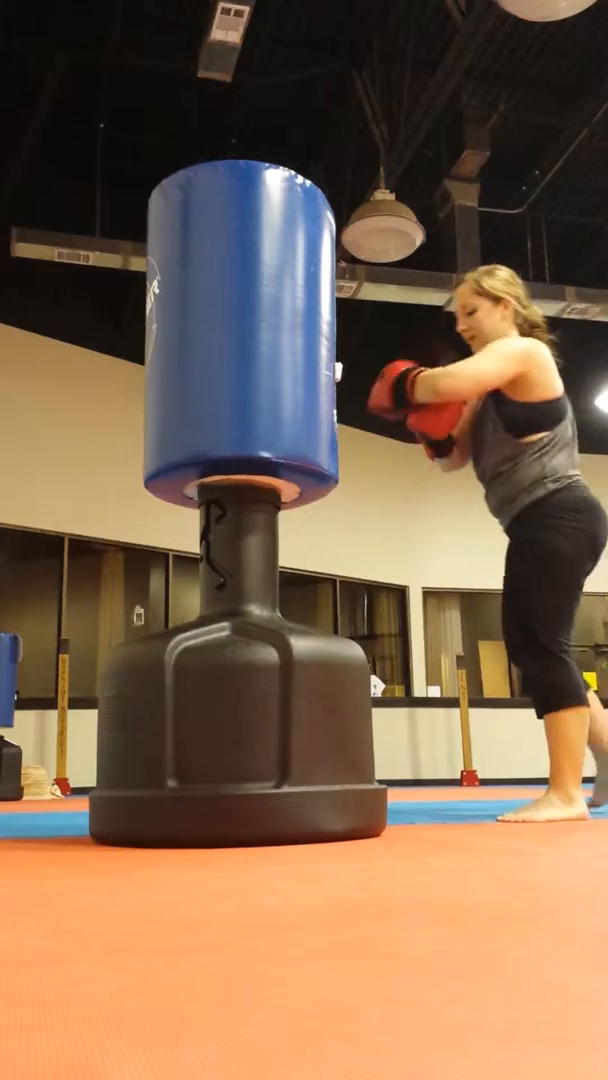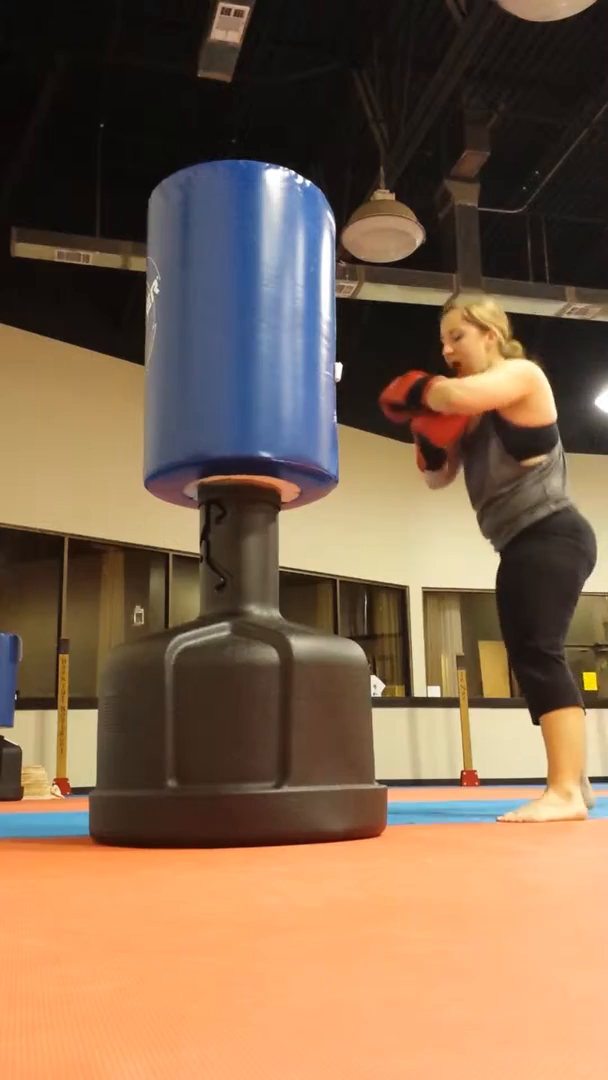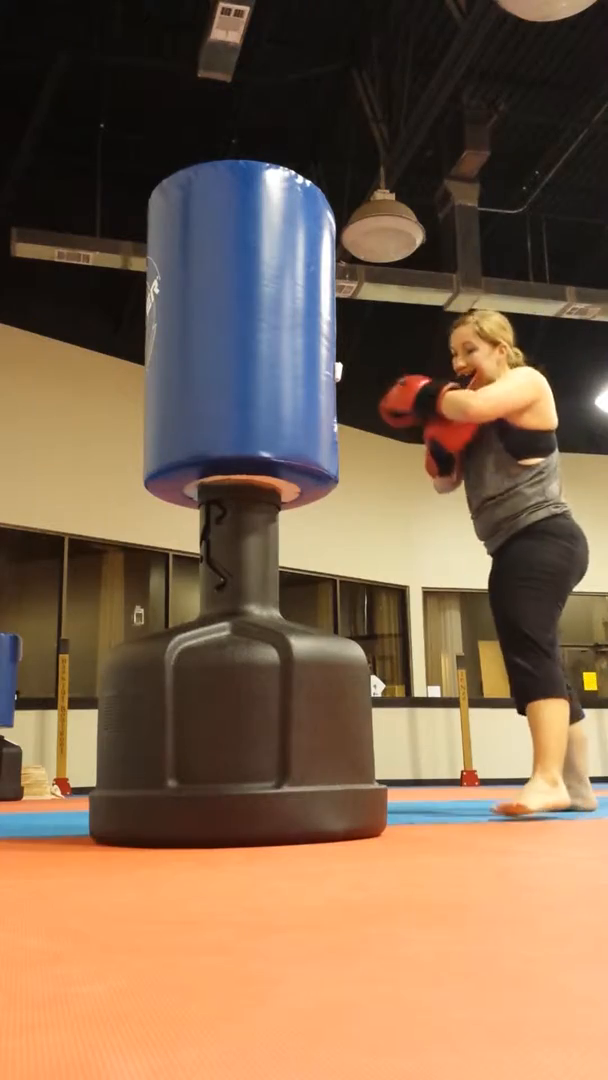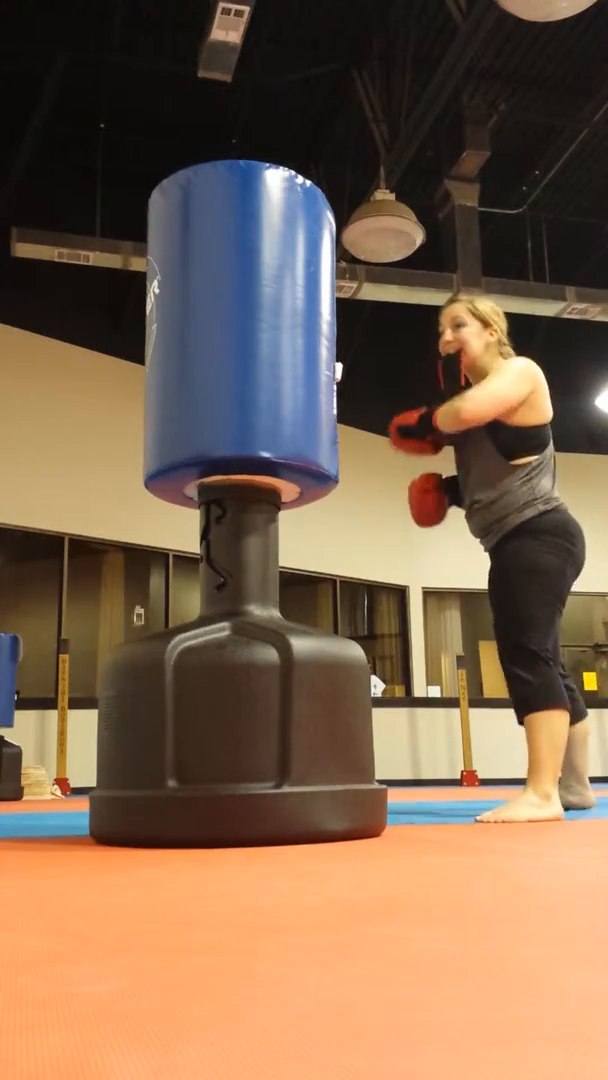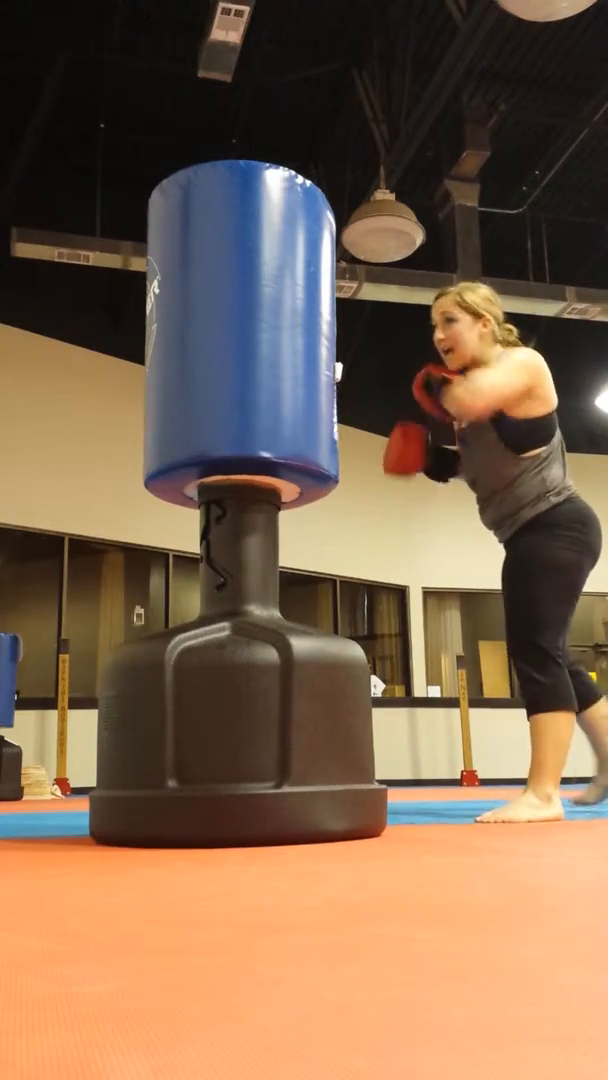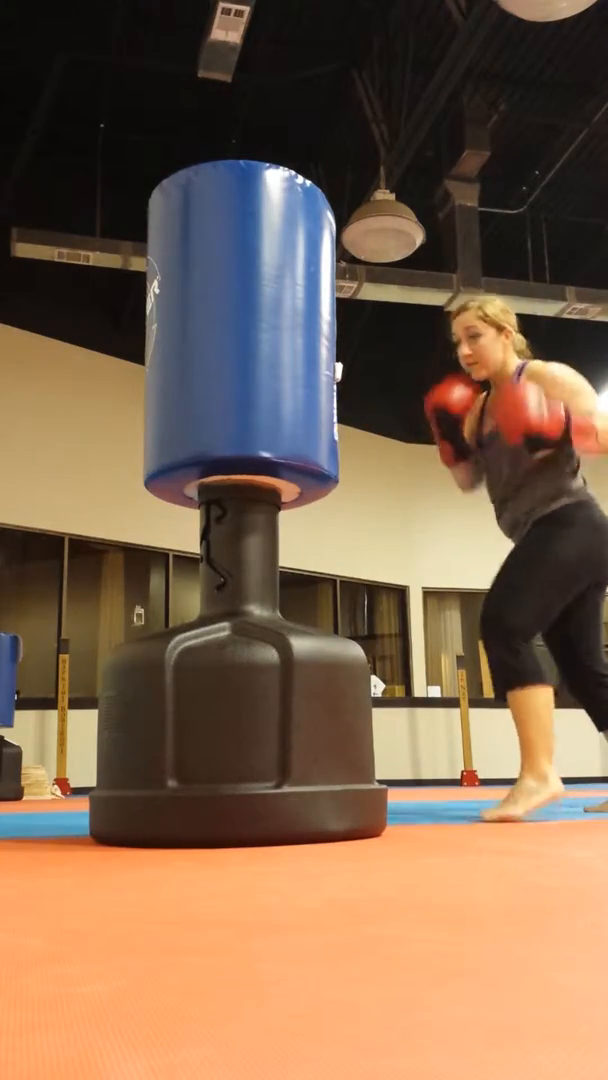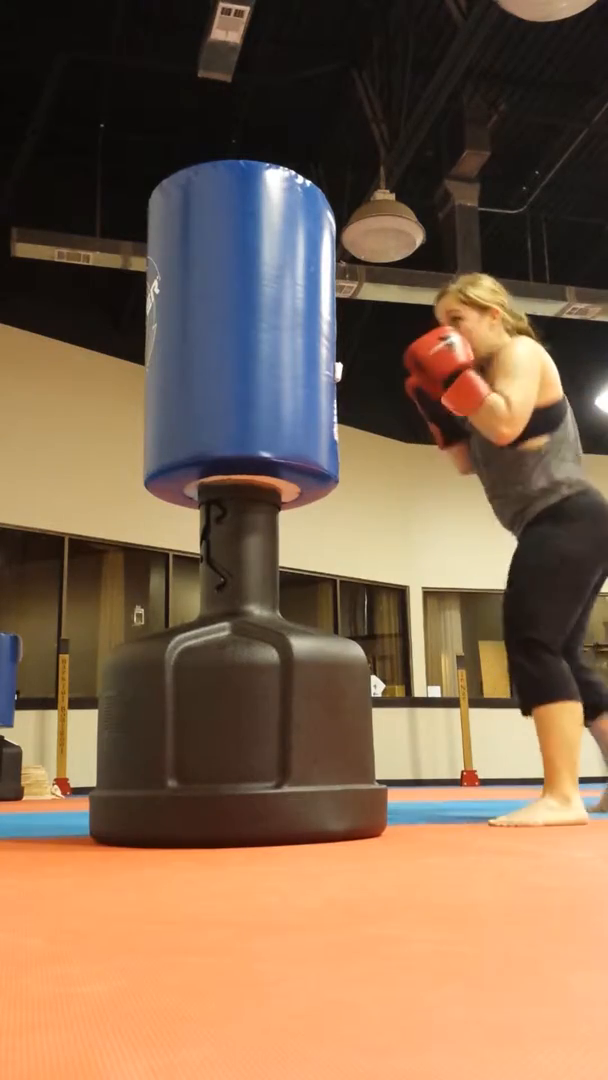
dt=0.3s
person 1, frame 1
left shoulder: (522, 351)
right shoulder: (490, 385)
left elbow: (445, 384)
right elbow: (454, 458)
left wrist: (401, 386)
right wrist: (430, 425)
left hip: (556, 520)
right hip: (544, 527)
left knee: (541, 647)
right knee: (532, 646)
person 1, frame 2
left shoulder: (520, 376)
right shoulder: (475, 413)
left elbow: (458, 395)
right elbow: (438, 477)
left wrist: (419, 391)
right wrist: (429, 431)
left hip: (550, 538)
right hip: (523, 546)
left knee: (537, 652)
right knee: (532, 656)
left ankle: (563, 791)
right ankle: (577, 781)
person 1, frame 3
left shoulder: (526, 381)
right shoulder: (478, 418)
left elbow: (473, 406)
right elbow: (444, 481)
left wrist: (421, 397)
right wrist: (446, 441)
left hip: (545, 540)
right hip: (515, 549)
left knee: (529, 647)
right knee: (538, 654)
left ankle: (548, 780)
right ankle: (578, 786)
person 1, frame 4
left shoulder: (519, 371)
right shoulder: (475, 391)
left elbow: (469, 410)
left wrist: (422, 424)
right wrist: (448, 491)
left hip: (540, 537)
right hip: (513, 545)
left knee: (527, 653)
right knee: (542, 661)
left ankle: (542, 793)
right ankle: (577, 784)
person 1, frame 5
left shoulder: (520, 363)
right shoulder: (476, 384)
left elbow: (466, 401)
left wrist: (434, 387)
right wrist: (436, 459)
left hip: (556, 529)
right hip: (532, 538)
left knee: (534, 650)
right knee: (546, 656)
left ankle: (543, 793)
person 1, frame 6
left shoulder: (548, 377)
right shoulder: (480, 405)
right elbow: (467, 477)
left wrist: (554, 422)
right wrist: (450, 433)
right hip: (546, 539)
left knee: (503, 628)
left ankle: (538, 773)
person 1, frame 7
left shoulder: (521, 353)
right shoulder: (481, 375)
left elbow: (504, 427)
right elbow: (466, 460)
left wrist: (457, 377)
right wrist: (437, 408)
right hip: (559, 529)
left knee: (531, 640)
right knee: (562, 656)
left ankle: (562, 795)
